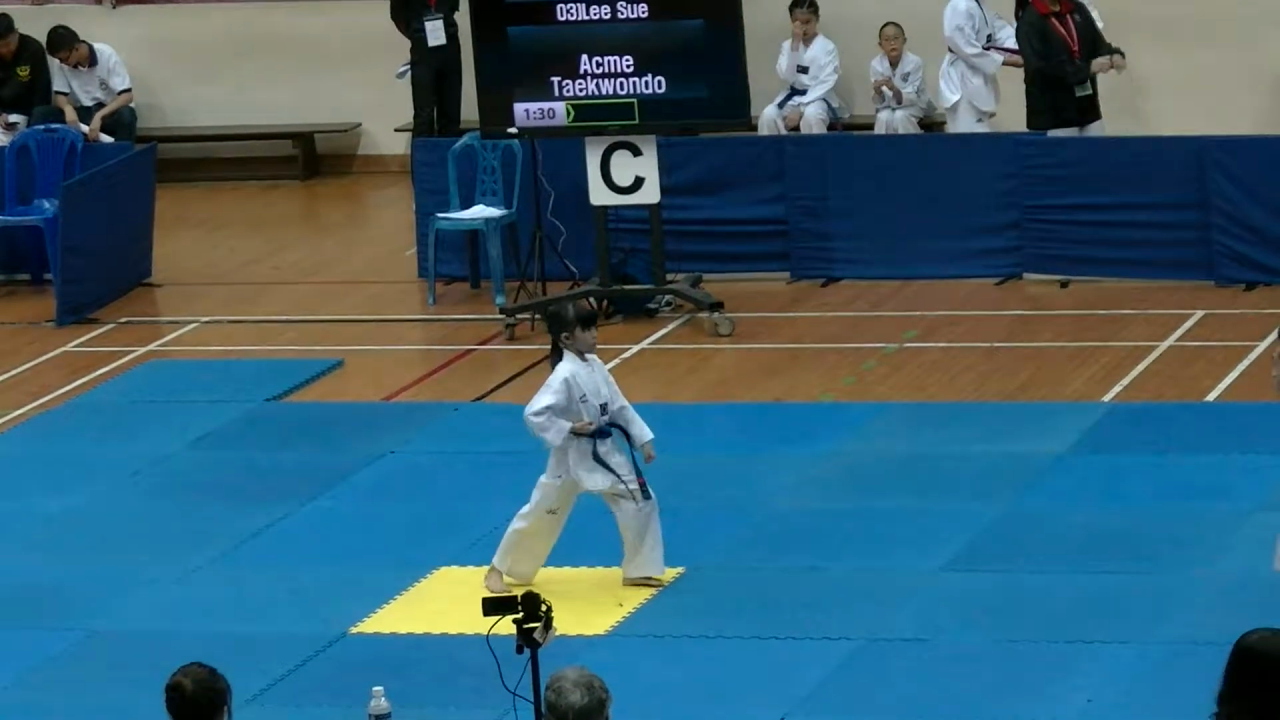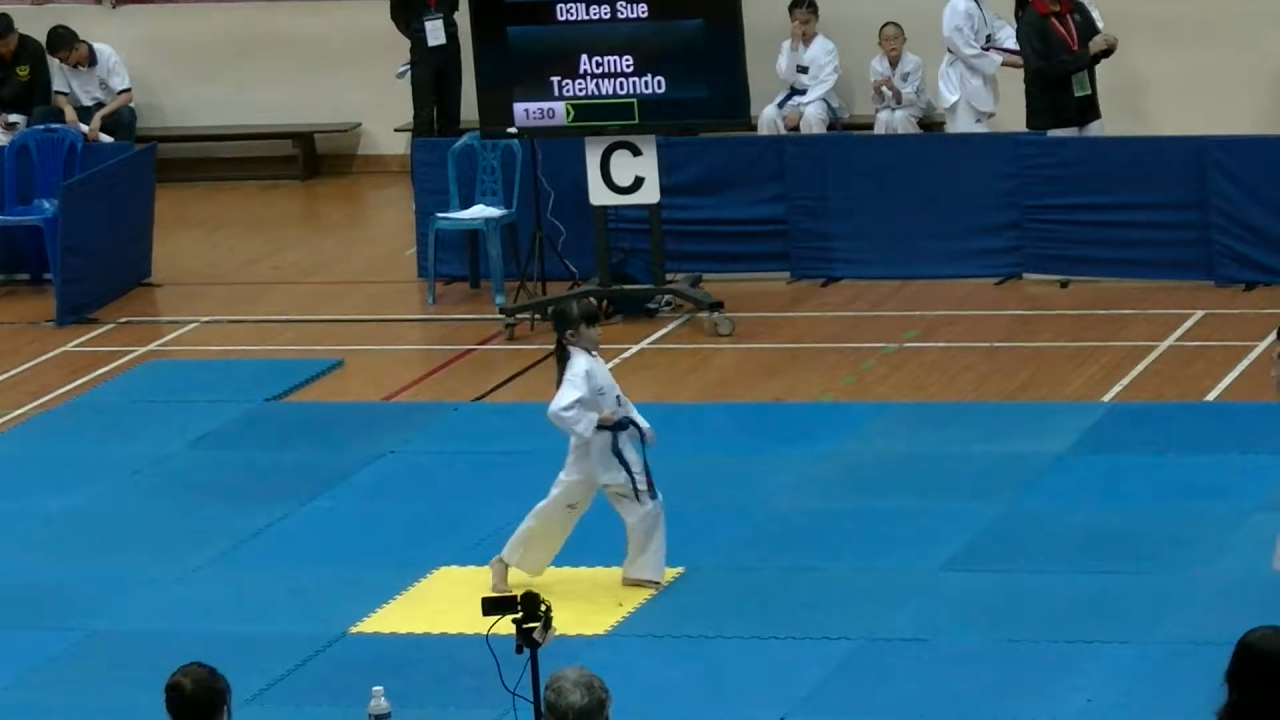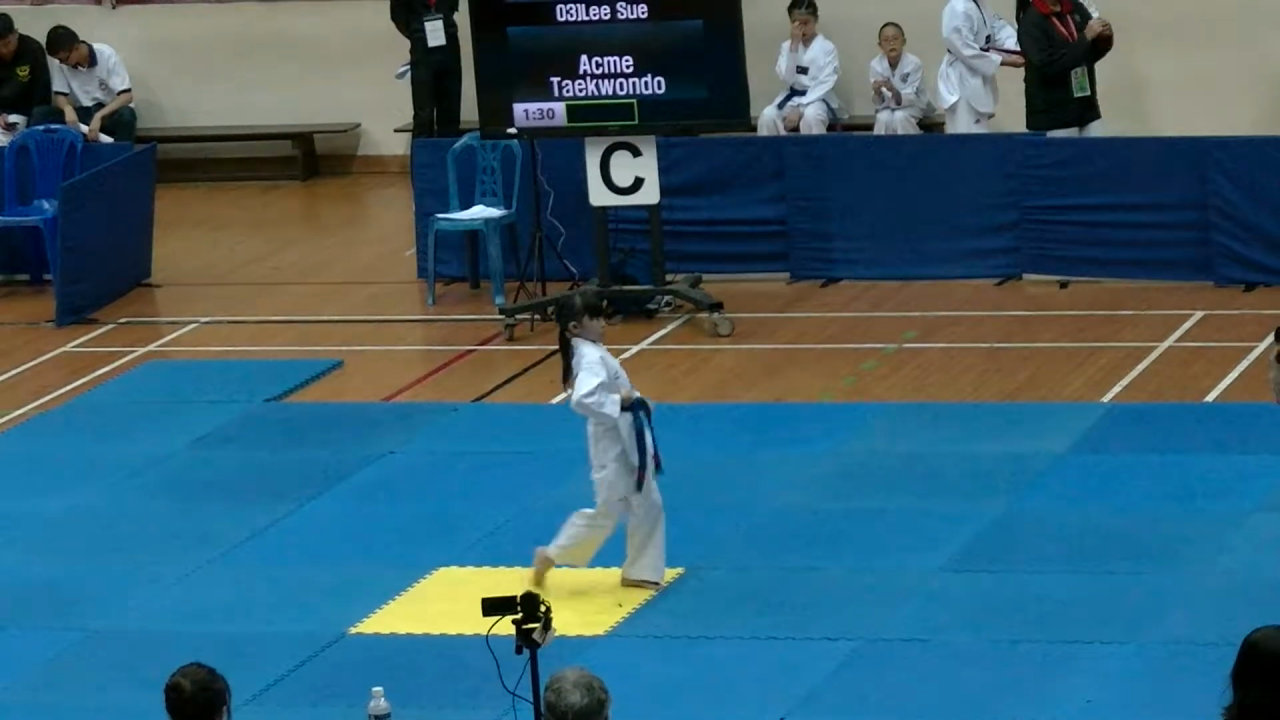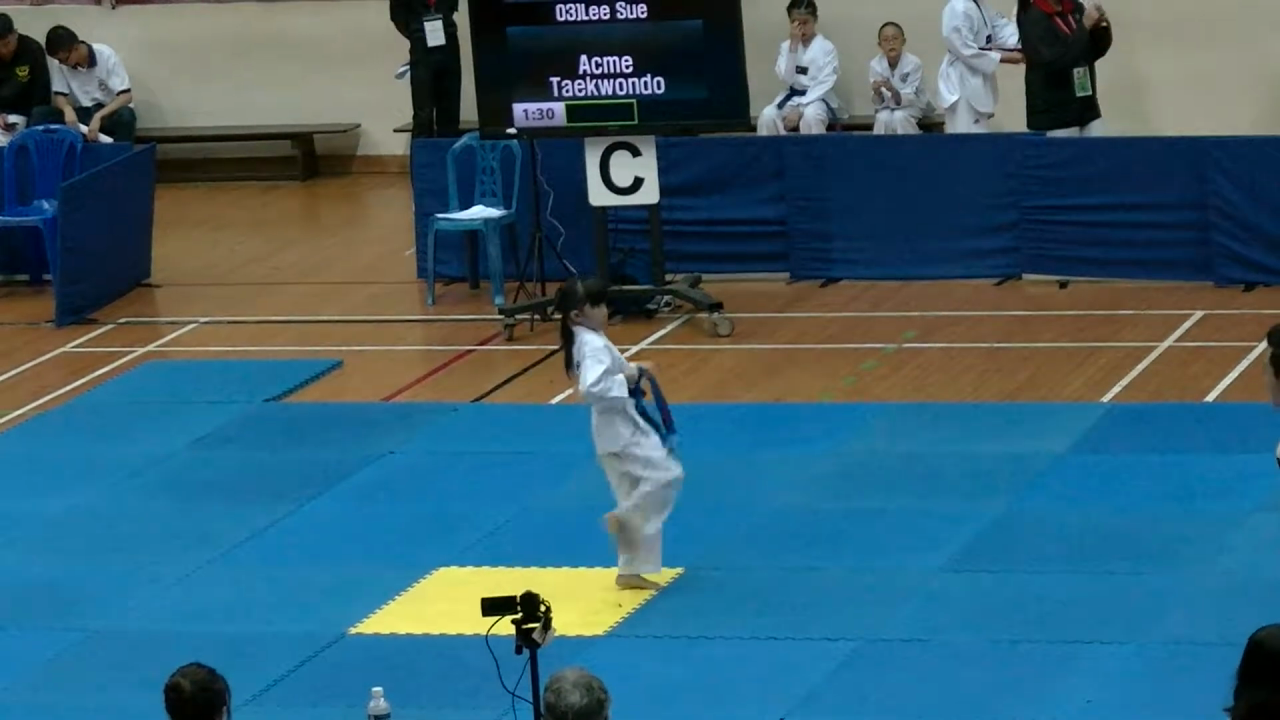
dt=0.1s
person 1, frame 1
left shoulder: (596, 365)
right shoulder: (565, 375)
left elbow: (620, 405)
right elbow: (534, 414)
left wrist: (643, 439)
right wrist: (567, 430)
left hip: (606, 452)
right hip: (576, 457)
left knee: (641, 504)
right knee: (540, 512)
left ankle: (638, 570)
right ankle: (498, 569)
person 1, frame 2
left shoulder: (594, 362)
right shoulder: (580, 369)
right elbow: (559, 411)
left wrist: (641, 427)
right wrist: (596, 420)
left hip: (618, 448)
right hip: (592, 453)
left knee: (648, 505)
right knee: (556, 511)
left ankle: (639, 571)
right ankle: (504, 562)
person 1, frame 3
left shoulder: (591, 351)
right shoulder: (590, 356)
right elbow: (583, 398)
left wrist: (627, 397)
right wrist: (619, 402)
left hip: (626, 437)
right hip: (613, 440)
left knee: (647, 506)
right knee: (606, 509)
left ankle: (637, 571)
right ankle: (549, 555)
person 1, frame 4
left shoulder: (591, 341)
right shoulder: (593, 346)
right elbow: (592, 388)
left wrist: (632, 371)
right wrist: (626, 380)
left hip: (624, 424)
right hip: (619, 428)
left knee: (644, 498)
right knee: (667, 475)
left ankle: (632, 570)
right ankle: (623, 519)
